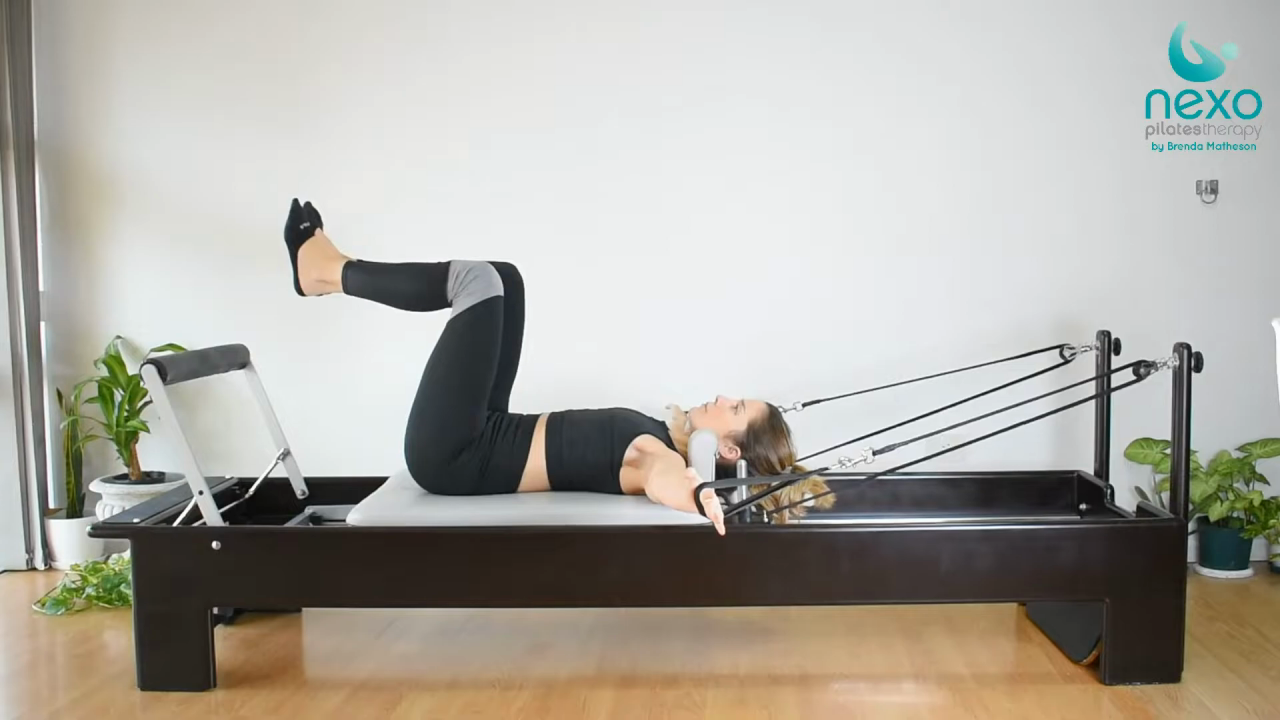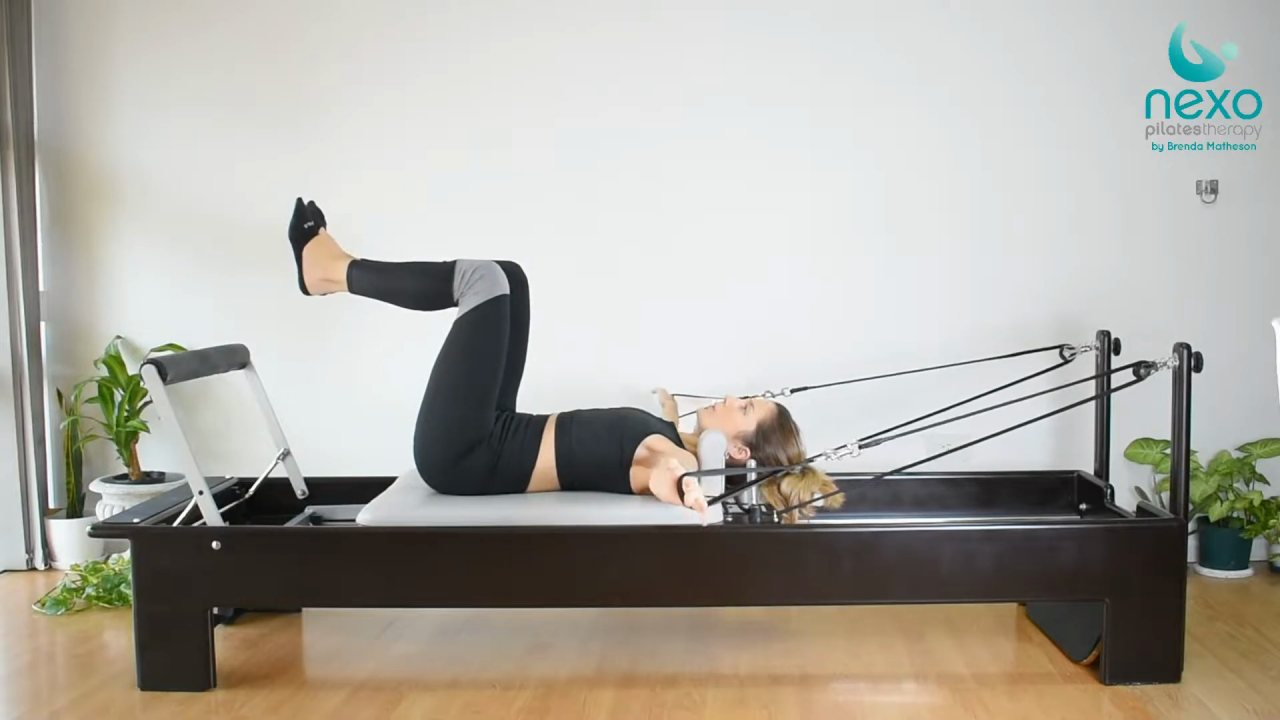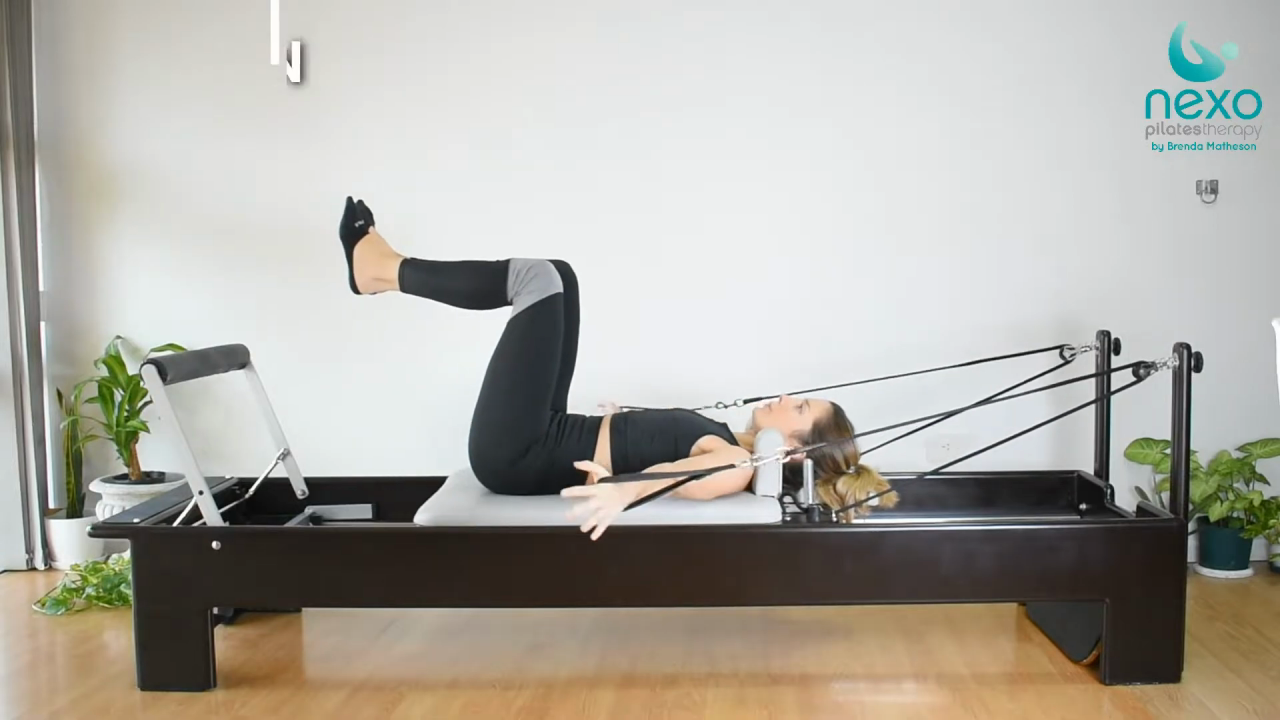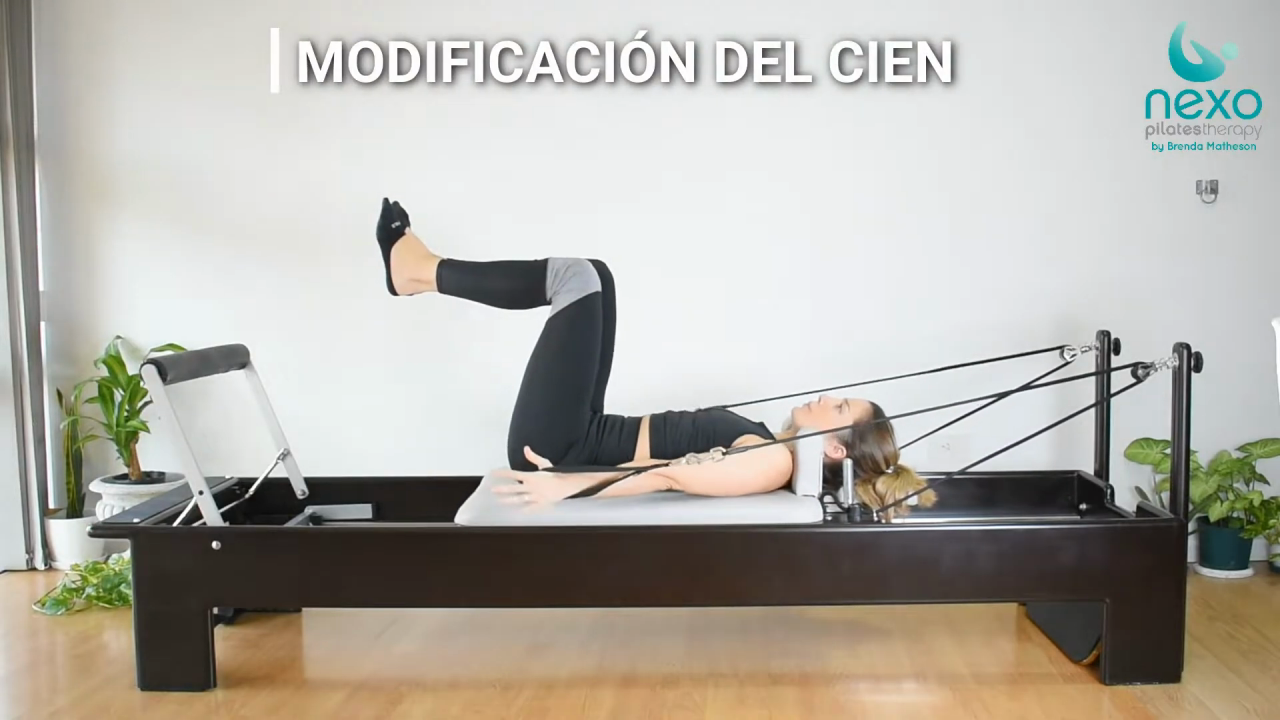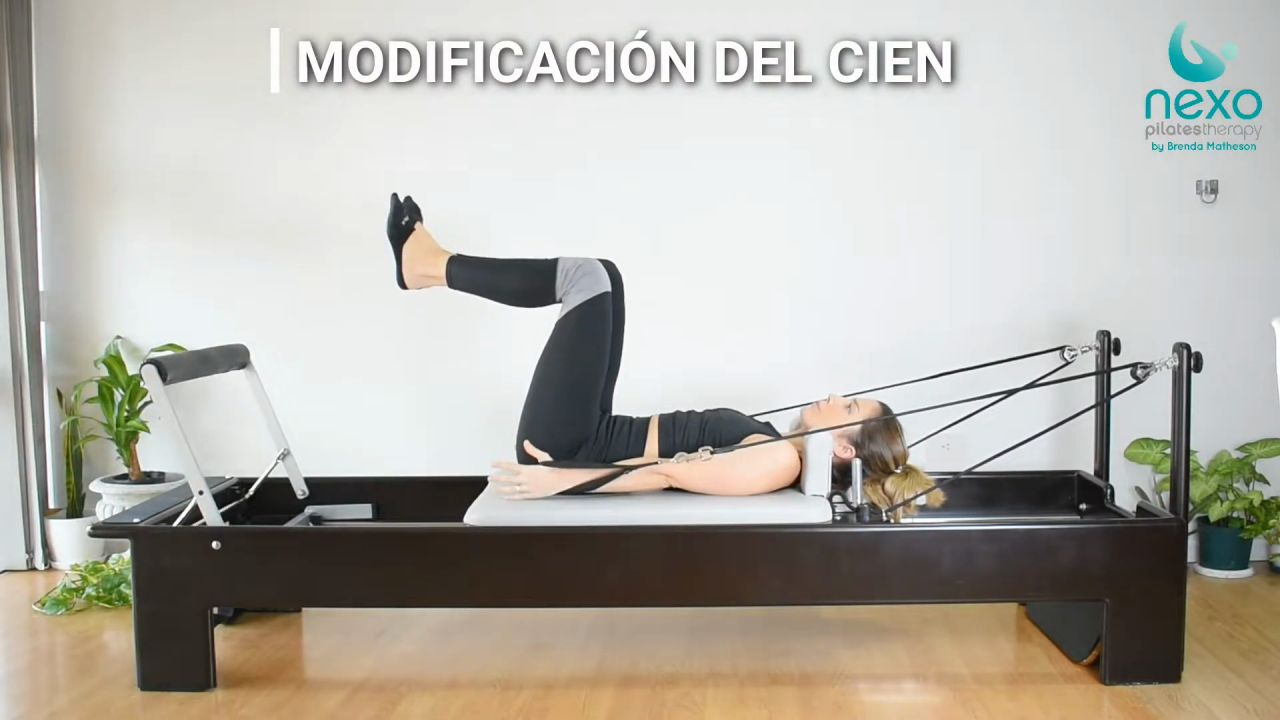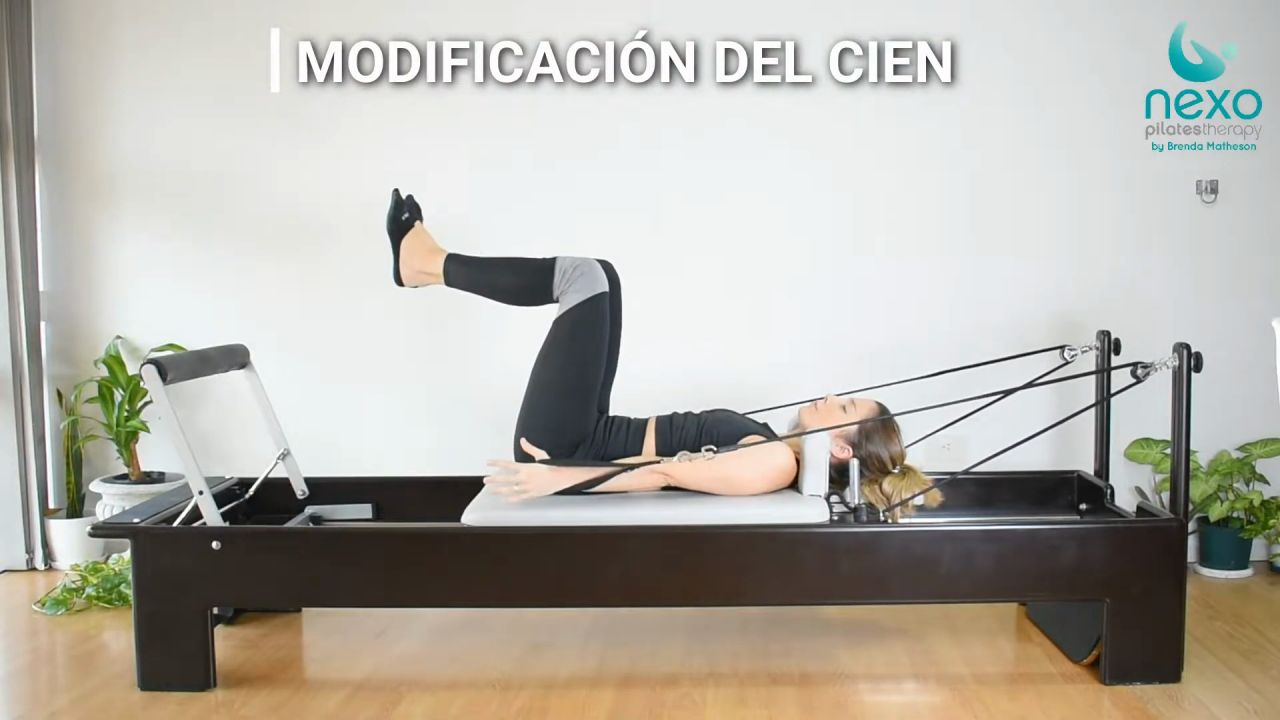
dt=0.7s
person 1, frame 1
left shoulder: (672, 463)
right shoulder: (671, 444)
left elbow: (662, 482)
left wrist: (694, 495)
right wrist: (678, 416)
left hip: (455, 458)
right hip: (488, 440)
left knee: (478, 282)
right knee: (500, 280)
left ankle: (331, 271)
right ankle: (336, 273)
person 1, frame 2
left shoulder: (683, 465)
right shoulder: (681, 445)
left elbow: (662, 477)
left wrist: (677, 486)
right wrist: (669, 405)
left hip: (464, 459)
right hip: (493, 443)
left knee: (484, 279)
right knee: (505, 277)
left ankle: (336, 270)
right ankle: (340, 273)
person 1, frame 3
left shoulder: (737, 467)
right shoulder: (729, 445)
left elbow: (676, 476)
left wrist: (625, 491)
right wrist: (621, 410)
left hip: (518, 457)
right hip: (548, 442)
left knee: (537, 279)
right knee: (553, 277)
left ankle: (388, 270)
right ankle: (387, 273)
person 1, frame 4
left shoulder: (773, 465)
right shoulder: (766, 444)
left elbow: (672, 476)
left wrist: (569, 484)
left hip: (556, 451)
right hip: (580, 445)
left knee: (576, 279)
right knee: (590, 277)
left ankle: (425, 272)
right ankle: (425, 274)
person 1, frame 5
left shoulder: (781, 463)
right shoulder: (773, 446)
left elbow: (668, 474)
left wrist: (563, 480)
left hip: (569, 452)
right hip: (594, 440)
left knee: (585, 279)
right knee: (598, 277)
left ankle: (435, 266)
right ankle: (434, 266)
person 1, frame 6
left shoulder: (777, 466)
right shoulder: (771, 446)
left elbow: (669, 474)
left wrist: (564, 477)
left hip: (565, 451)
right hip: (587, 444)
left knee: (583, 277)
right knee: (596, 277)
left ankle: (430, 264)
right ankle: (430, 266)
